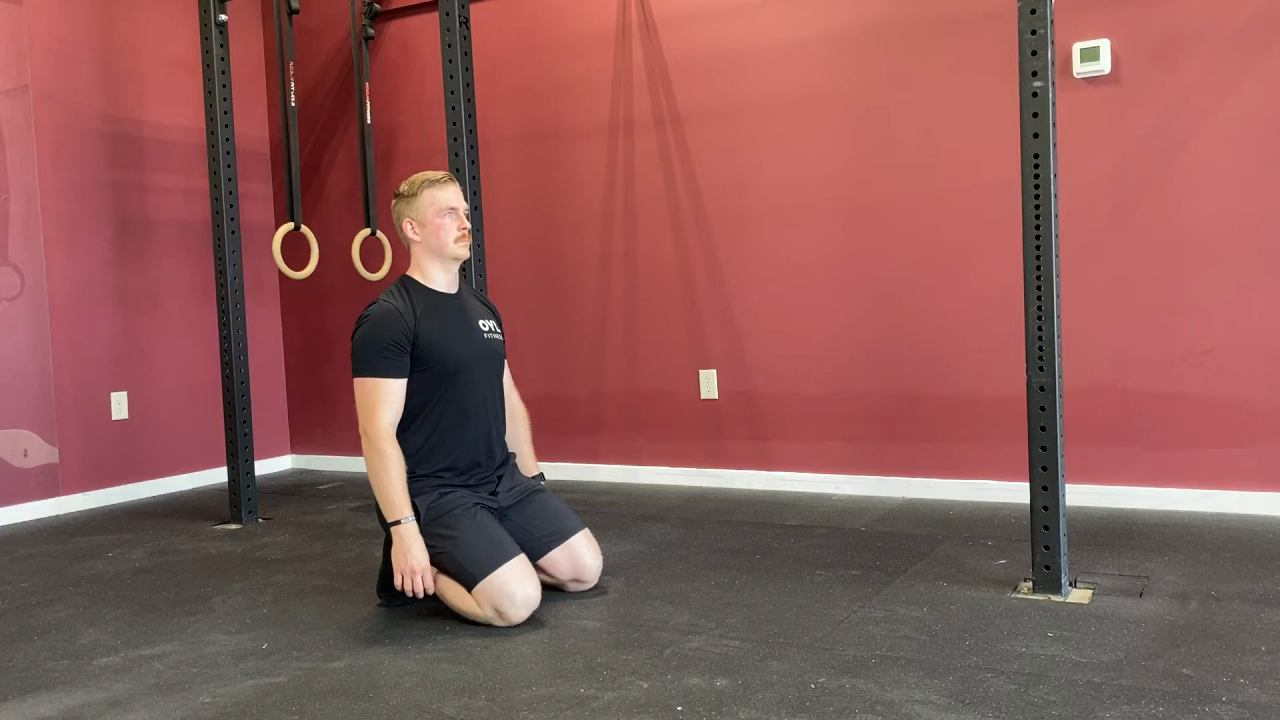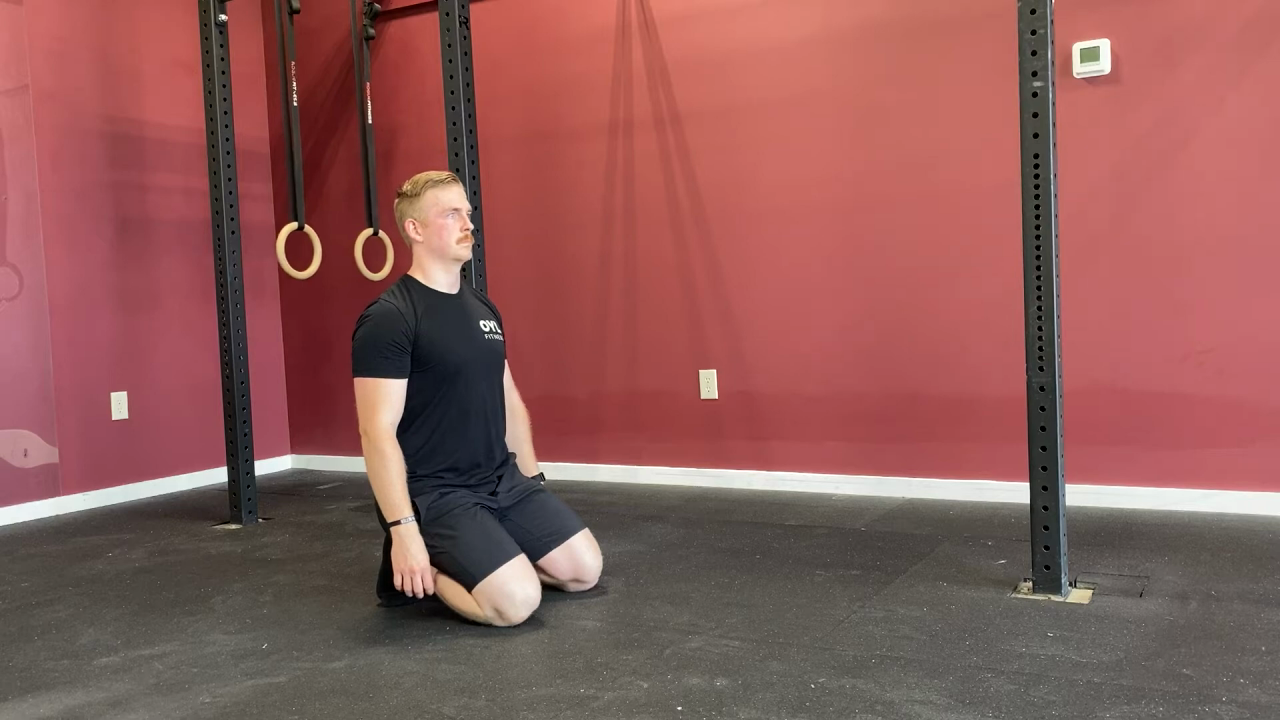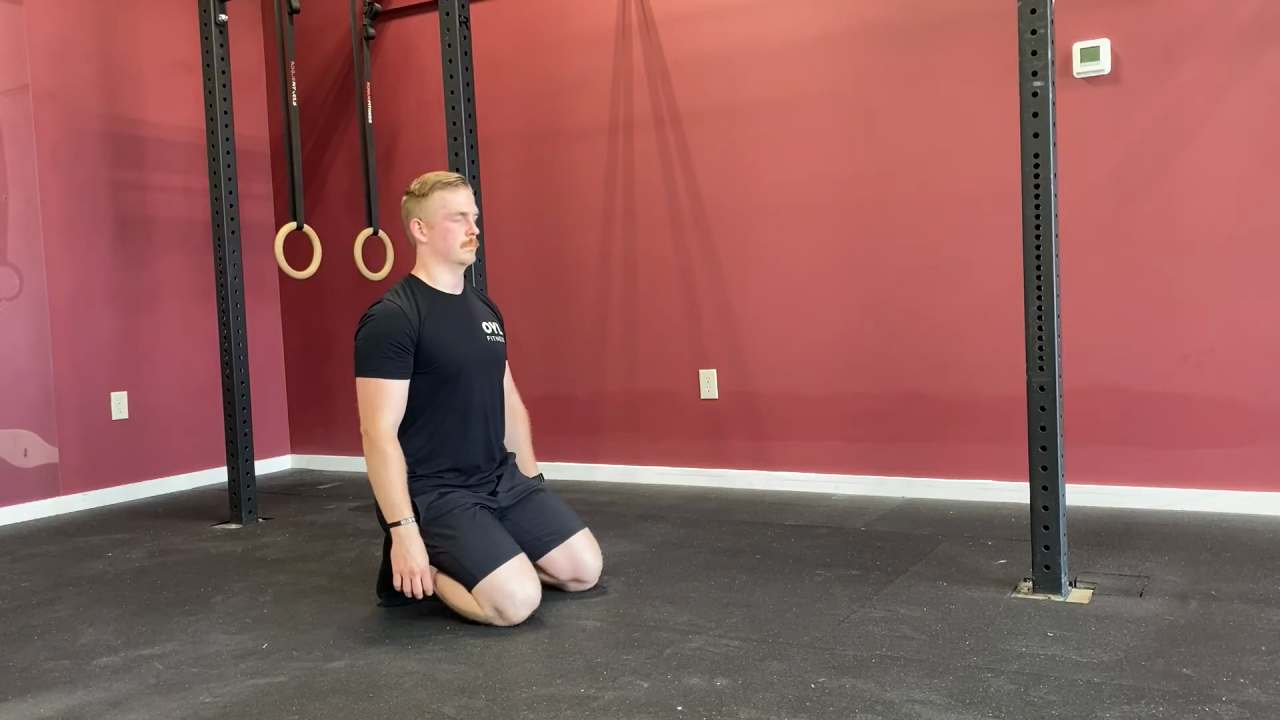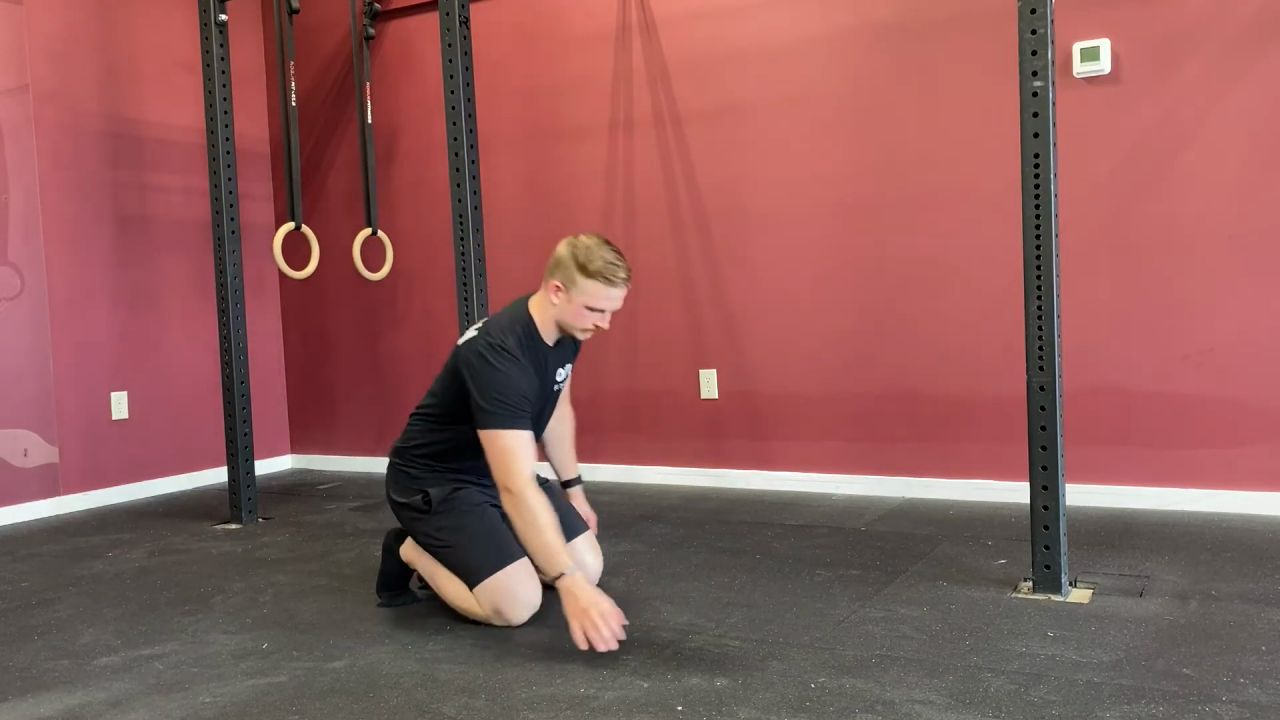
dt=0.7s
person 1, frame 1
left shoulder: (482, 307)
right shoulder: (388, 318)
right elbow: (378, 432)
left wrist: (533, 479)
right wrist: (404, 529)
left hip: (504, 479)
right hip: (433, 492)
left knee: (584, 568)
right knee: (516, 601)
left ankle: (453, 560)
right ankle: (416, 568)
person 1, frame 2
left shoulder: (482, 307)
right shoulder: (389, 318)
right elbow: (377, 432)
left wrist: (533, 481)
right wrist: (404, 529)
left hip: (503, 479)
right hip: (433, 493)
left knee: (584, 568)
right knee: (516, 600)
left ankle: (453, 560)
right ankle: (417, 566)
person 1, frame 3
left shoulder: (483, 306)
right shoulder: (392, 318)
right elbow: (378, 433)
left wrist: (533, 482)
right wrist: (403, 531)
left hip: (500, 477)
right hip: (433, 491)
left knee: (584, 569)
right knee: (516, 601)
left ankle: (454, 556)
right ankle: (416, 565)
person 1, frame 4
left shoulder: (566, 330)
right shoulder: (500, 357)
left elbow: (557, 410)
right elbow: (517, 487)
left wrist: (573, 488)
right wrist: (566, 582)
left hip: (500, 471)
right hip: (437, 484)
left knee: (588, 570)
right knee: (518, 603)
left ankle: (486, 550)
right ankle: (413, 554)
